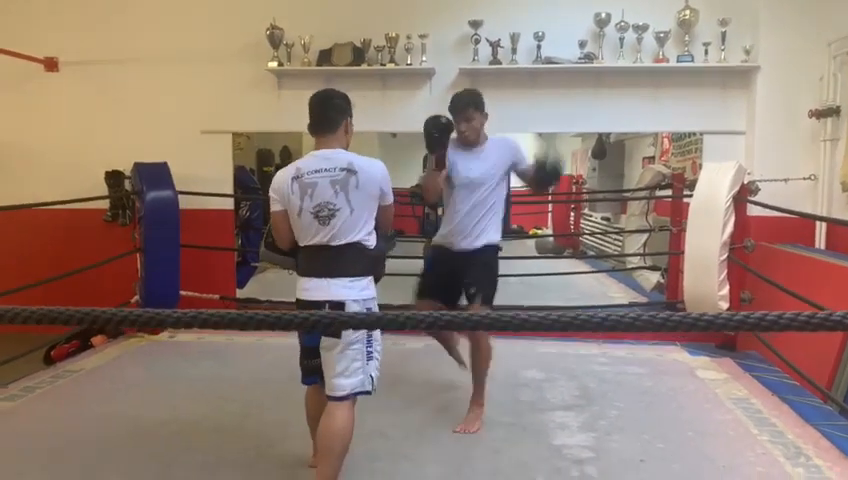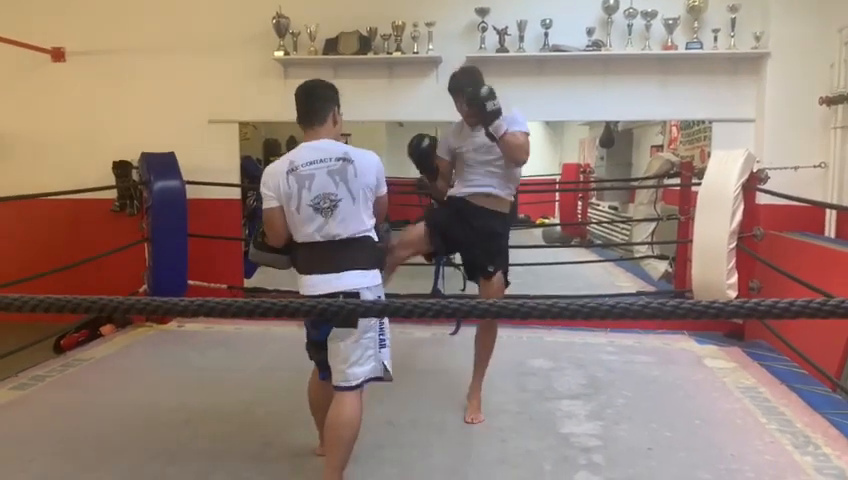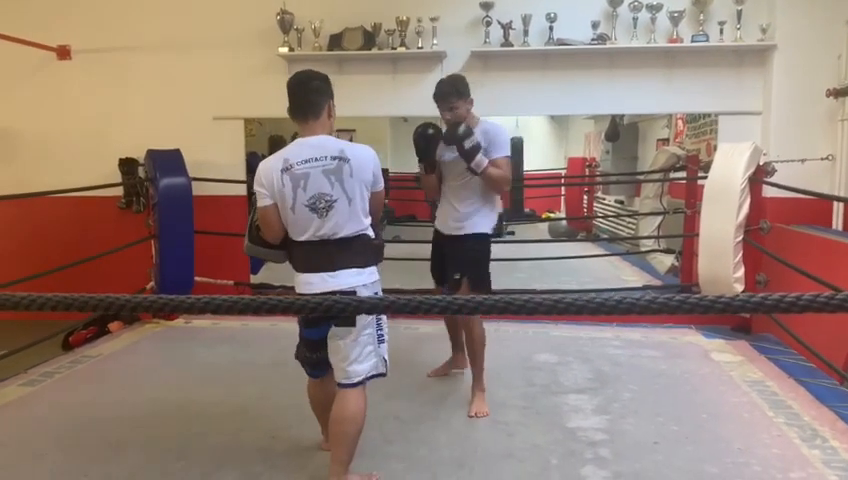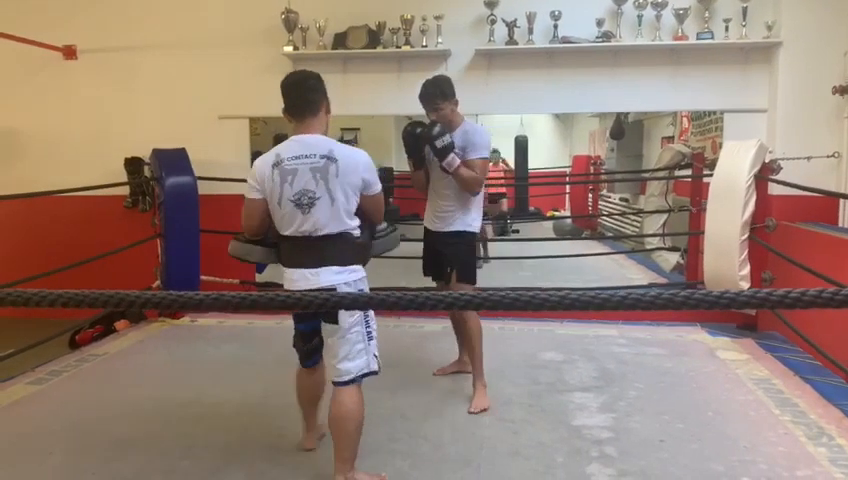
dt=0.3s
person 1, frame 1
left shoulder: (284, 178)
right shoulder: (373, 170)
left elbow: (283, 241)
right elbow: (385, 225)
left hip: (309, 290)
right hip: (353, 292)
left knee: (318, 382)
right knee: (343, 393)
person 1, frame 2
left shoulder: (276, 172)
right shoulder: (366, 161)
left elbow: (276, 238)
left hip: (313, 283)
right hip: (359, 281)
left knee: (324, 370)
right knee: (350, 384)
left ankle: (326, 441)
person 1, frame 3
left shoulder: (270, 168)
right shoulder: (363, 156)
left elbow: (273, 235)
left hip: (309, 283)
right hip: (356, 280)
left knee: (319, 370)
right knee: (352, 381)
left ankle: (331, 436)
person 1, frame 4
left shoulder: (265, 165)
right shoulder: (354, 159)
left elbow: (252, 227)
right elbow: (376, 216)
left hip: (296, 276)
right hip: (341, 276)
left knee: (309, 358)
right knee: (348, 378)
left ankle: (311, 429)
person 2, frame 1
left shoulder: (506, 147)
right shoulder: (447, 149)
left elbow: (532, 180)
right elbow: (431, 194)
left wrist: (544, 175)
right wrist: (437, 155)
left hip: (482, 249)
right hip: (444, 245)
left knee: (478, 327)
right knee: (426, 314)
left ankle: (478, 404)
right ankle: (454, 352)
person 2, frame 2
left shoulder: (511, 119)
right shoulder: (452, 136)
left elbow: (519, 156)
right elbow: (443, 189)
left wrist: (493, 120)
right wrist: (429, 171)
left hip: (493, 217)
right hip: (459, 206)
right knee: (404, 247)
left ankle: (475, 391)
person 2, frame 3
left shoulder: (493, 132)
right shoulder: (441, 141)
left elbow: (503, 184)
right elbow: (433, 193)
left wrist: (474, 156)
right wrist: (425, 161)
left hip: (473, 233)
right hip: (444, 230)
left ankle: (479, 389)
right ankle: (457, 356)
person 2, frame 4
left shoulder: (474, 134)
right shoulder: (429, 136)
left elbow: (475, 184)
right elbow: (422, 186)
left wrist: (447, 156)
right wrist: (414, 157)
left hip: (461, 229)
right hip: (434, 227)
left ankle: (480, 383)
right ankle: (465, 358)
